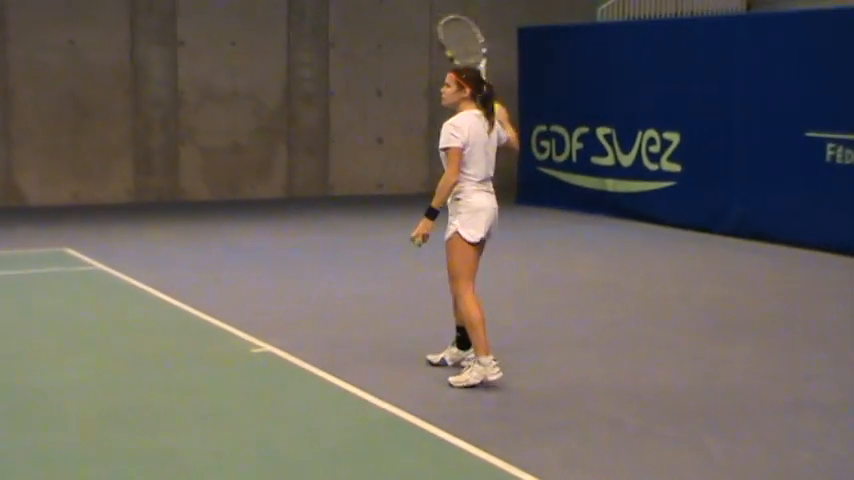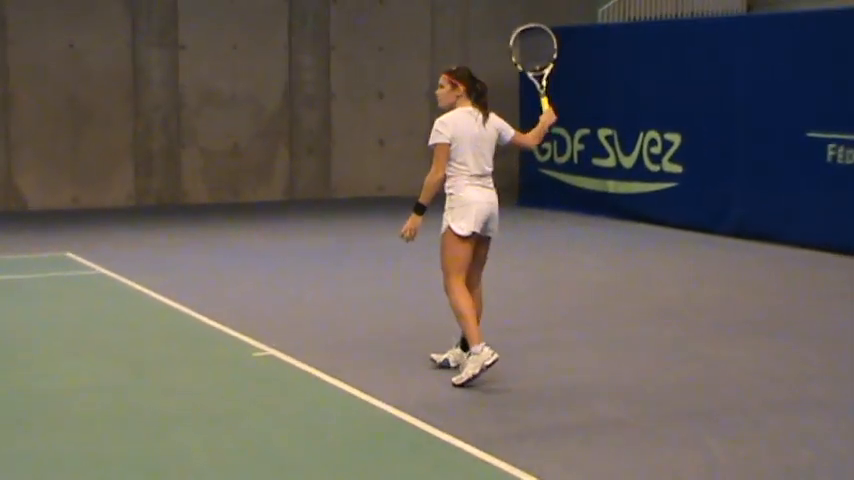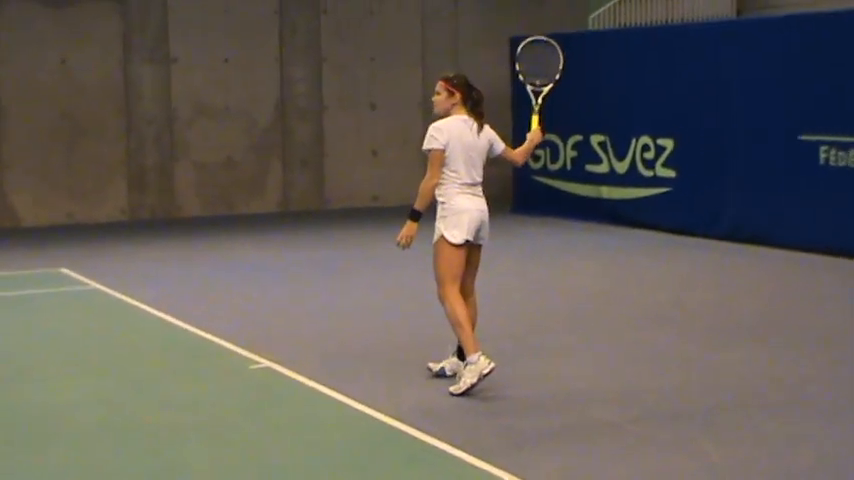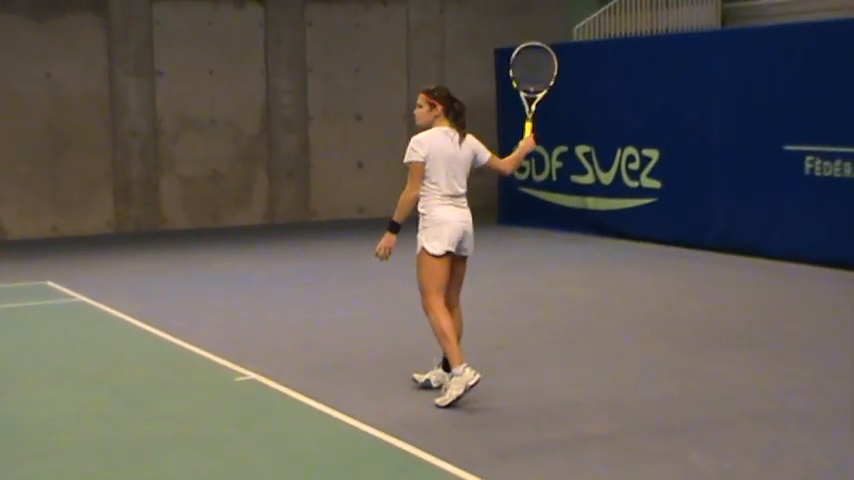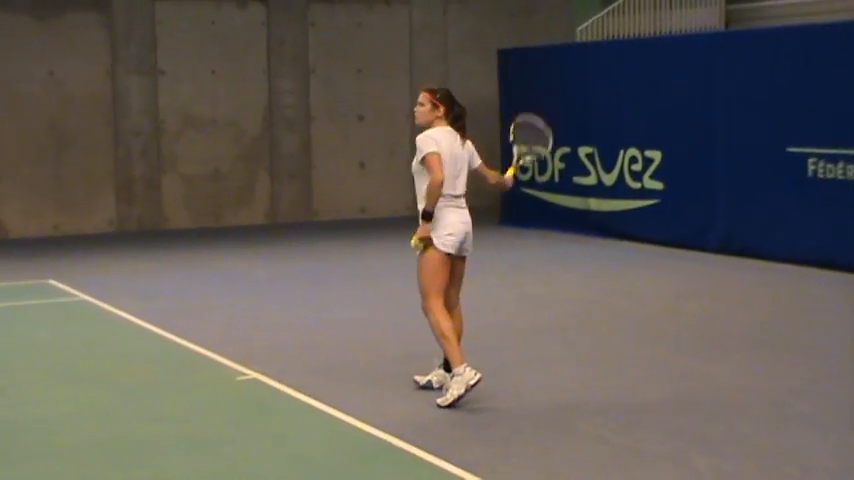
dt=0.4s
person 1, frame 1
left shoulder: (455, 125)
right shoulder: (490, 122)
left elbow: (451, 177)
right elbow: (515, 144)
left wrist: (429, 217)
right wrist: (505, 119)
left hip: (467, 207)
right hip: (486, 203)
left knee: (463, 288)
right knee: (459, 282)
left ankle: (485, 362)
right ankle: (462, 348)
person 1, frame 2
left shoulder: (446, 122)
right shoulder: (491, 120)
left elbow: (438, 174)
right elbow: (530, 142)
left wrist: (417, 212)
right wrist: (546, 121)
left hip: (464, 203)
right hip: (488, 201)
left knee: (454, 283)
right knee: (472, 282)
left ankle: (479, 350)
right ankle: (465, 349)
person 1, frame 3
left shoulder: (440, 128)
right shoulder: (483, 130)
left elbow: (432, 179)
right elbow: (517, 158)
left wrist: (413, 219)
right wrist: (533, 141)
left hip: (455, 211)
right hip: (478, 209)
left knee: (448, 291)
right knee: (466, 291)
left ankle: (475, 359)
right ankle: (461, 359)
person 1, frame 4
left shoulder: (421, 141)
right shoulder: (467, 140)
left elbow: (412, 192)
right elbow: (506, 166)
left wrist: (392, 231)
right wrist: (525, 148)
left hip: (437, 223)
right hip: (462, 221)
left knee: (433, 303)
right knee: (451, 303)
left ankle: (461, 371)
right ankle: (446, 370)
person 1, frame 5
left shoulder: (427, 138)
right shoulder: (462, 141)
left elbow: (438, 178)
right elbow: (491, 178)
left wrist: (425, 219)
right wrist: (506, 180)
left hip: (440, 225)
right hip: (462, 222)
left knee: (432, 303)
right knee: (451, 303)
left ankle: (461, 370)
right ankle: (447, 371)
